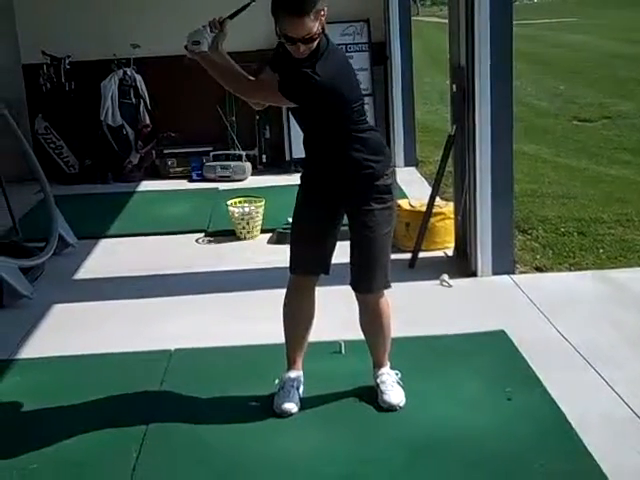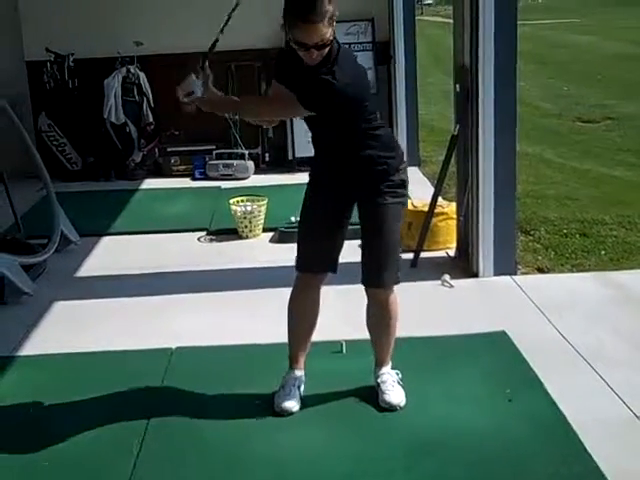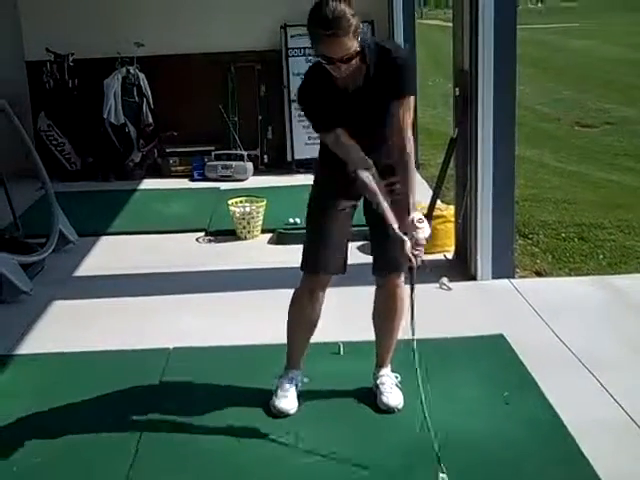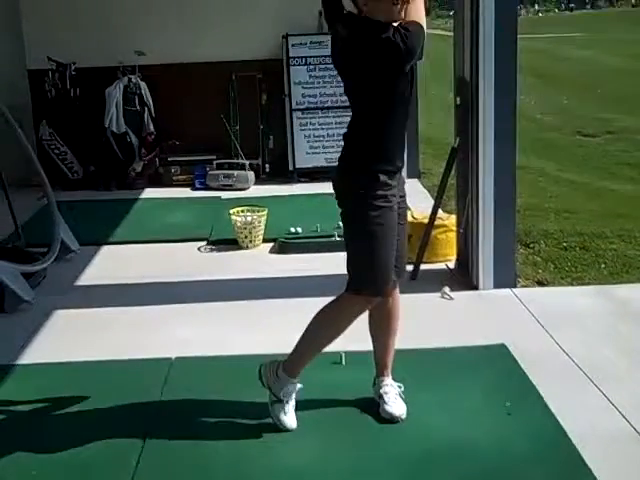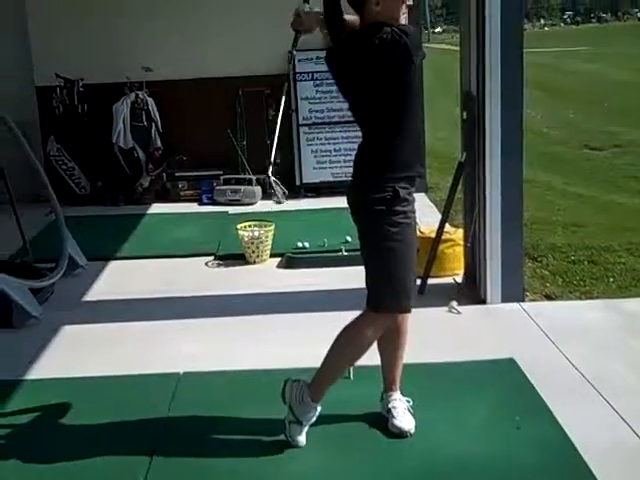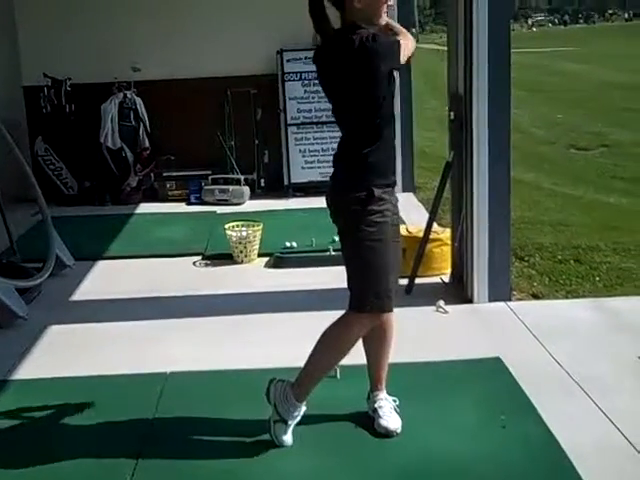
dt=0.4s
person 1, frame 1
left shoulder: (321, 76)
right shoulder: (291, 50)
left elbow: (251, 91)
right elbow: (259, 98)
left wrist: (203, 56)
right wrist: (217, 53)
left hip: (368, 179)
right hip: (320, 174)
left knee: (370, 289)
right knee: (302, 278)
left ankle: (383, 370)
right ankle: (293, 372)
person 1, frame 2
left shoulder: (337, 80)
right shoulder: (292, 59)
left elbow: (266, 111)
right elbow: (270, 111)
left wrist: (210, 102)
right wrist: (212, 97)
left hip: (380, 175)
right hip: (329, 172)
left knee: (380, 285)
right knee: (308, 277)
left ankle: (384, 369)
right ankle: (294, 371)
person 1, frame 3
left shoulder: (392, 61)
right shoulder: (313, 92)
left elbow: (402, 142)
right elbow: (356, 162)
left wrist: (410, 205)
right wrist: (389, 219)
left hip: (393, 170)
right hip: (338, 176)
left knee: (392, 276)
right knee: (315, 279)
left ankle: (384, 370)
right ankle: (292, 372)
person 1, frame 4
right shoulder: (396, 46)
left hip: (383, 176)
right hip: (367, 181)
left knee: (389, 284)
right knee: (364, 292)
left ankle: (384, 379)
right ankle: (284, 373)
person 1, frame 5
left shoulder: (341, 53)
right shoulder: (400, 43)
left hip: (381, 188)
right hip: (386, 192)
left knee: (397, 301)
right knee: (385, 308)
left ankle: (392, 394)
right ankle: (307, 395)
person 1, frame 6
left shoulder: (334, 48)
right shoulder: (367, 47)
right elbow: (407, 41)
left hip: (372, 189)
right hip: (364, 193)
left knee: (383, 302)
right knee: (367, 308)
left ankle: (378, 394)
right ankle: (292, 395)
